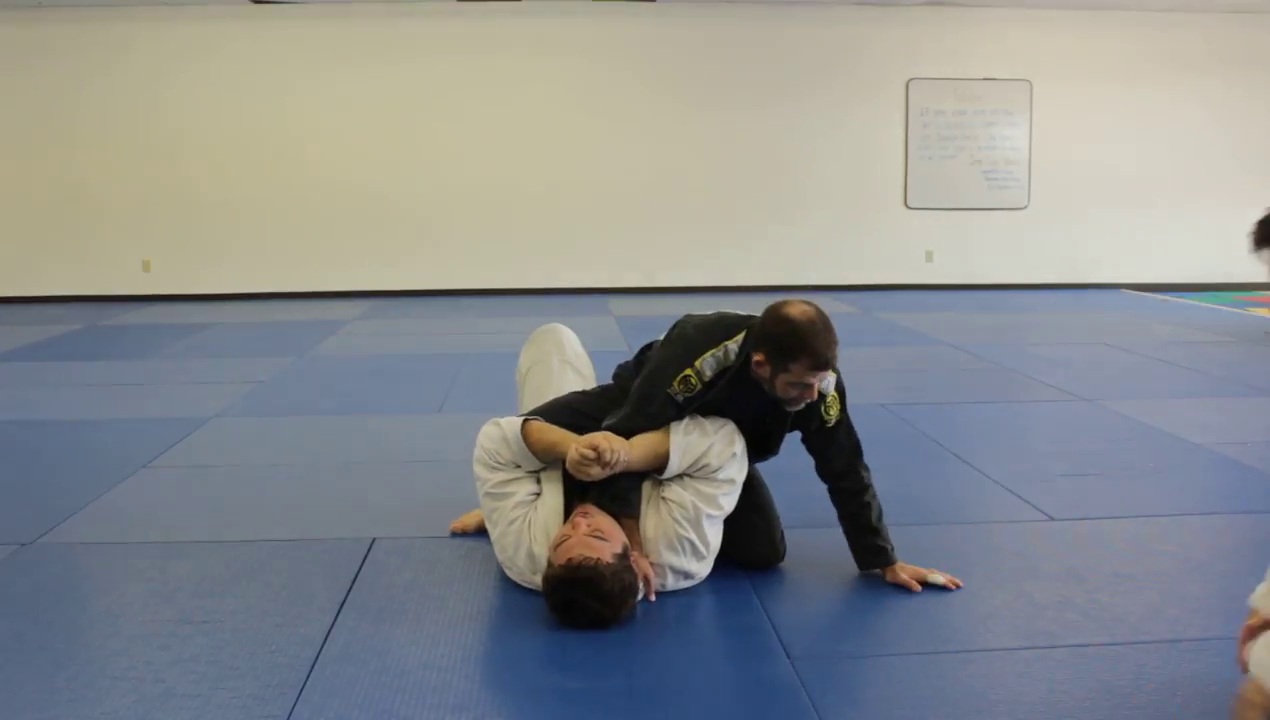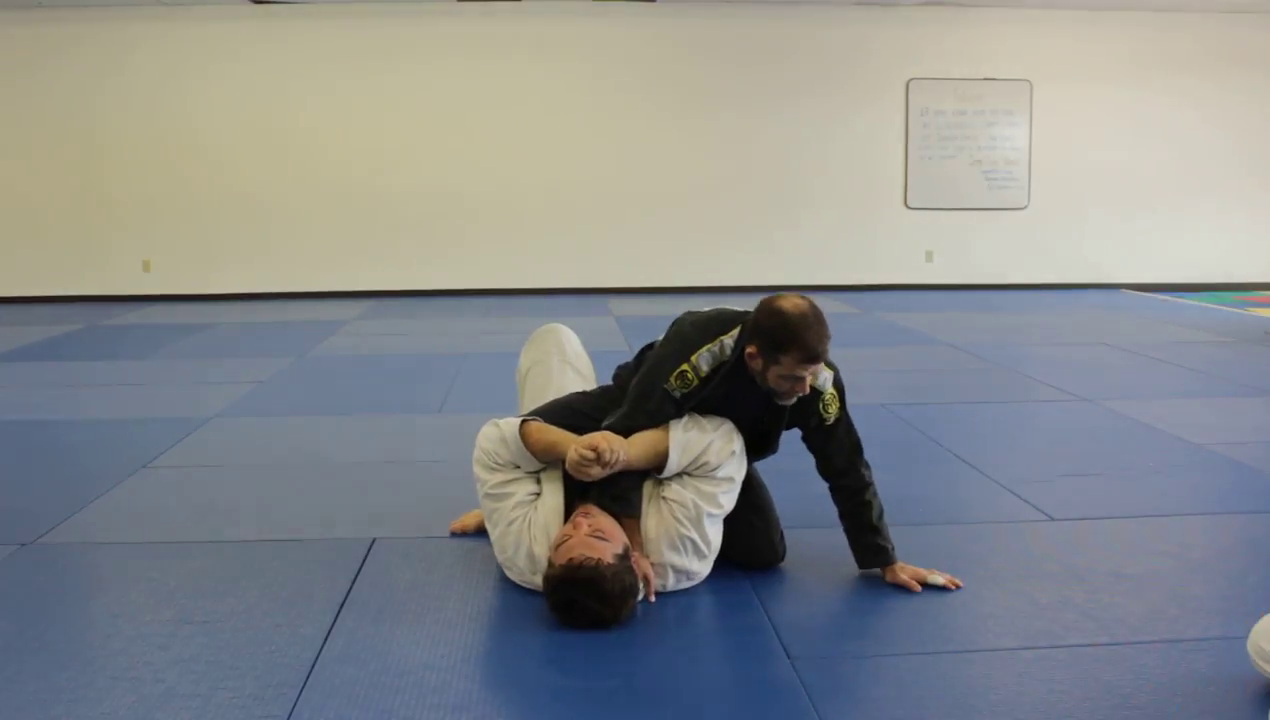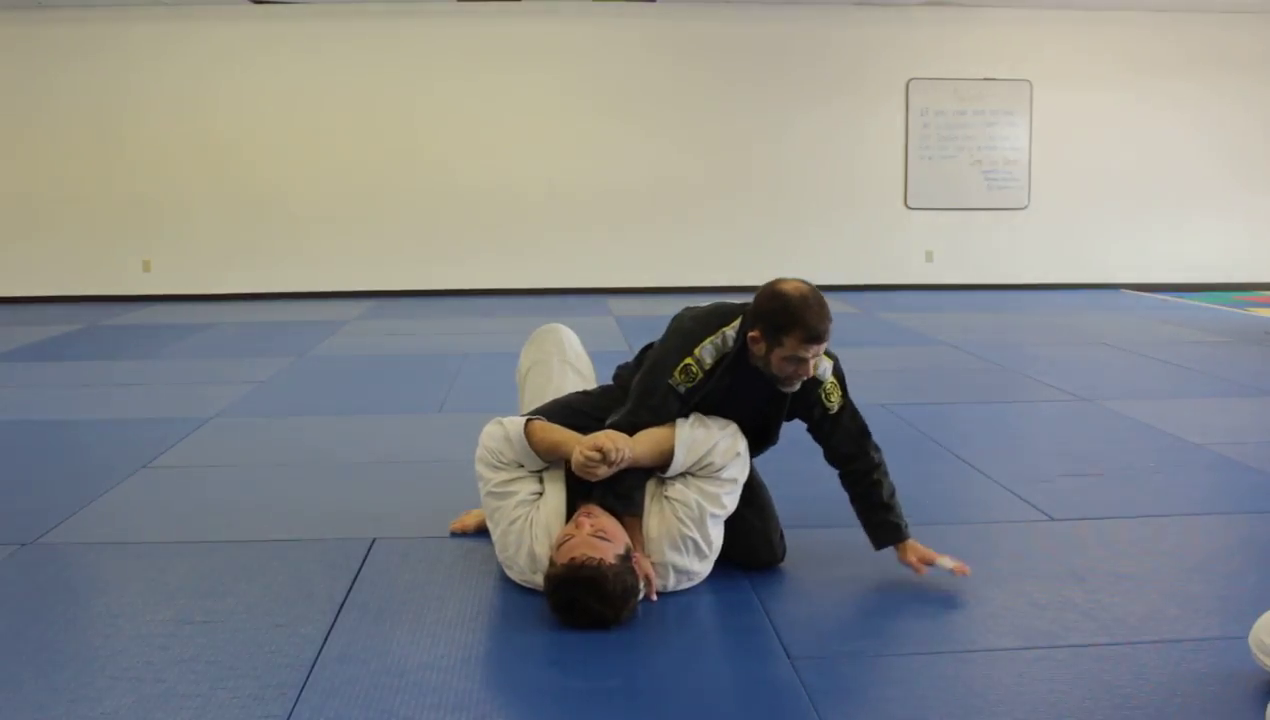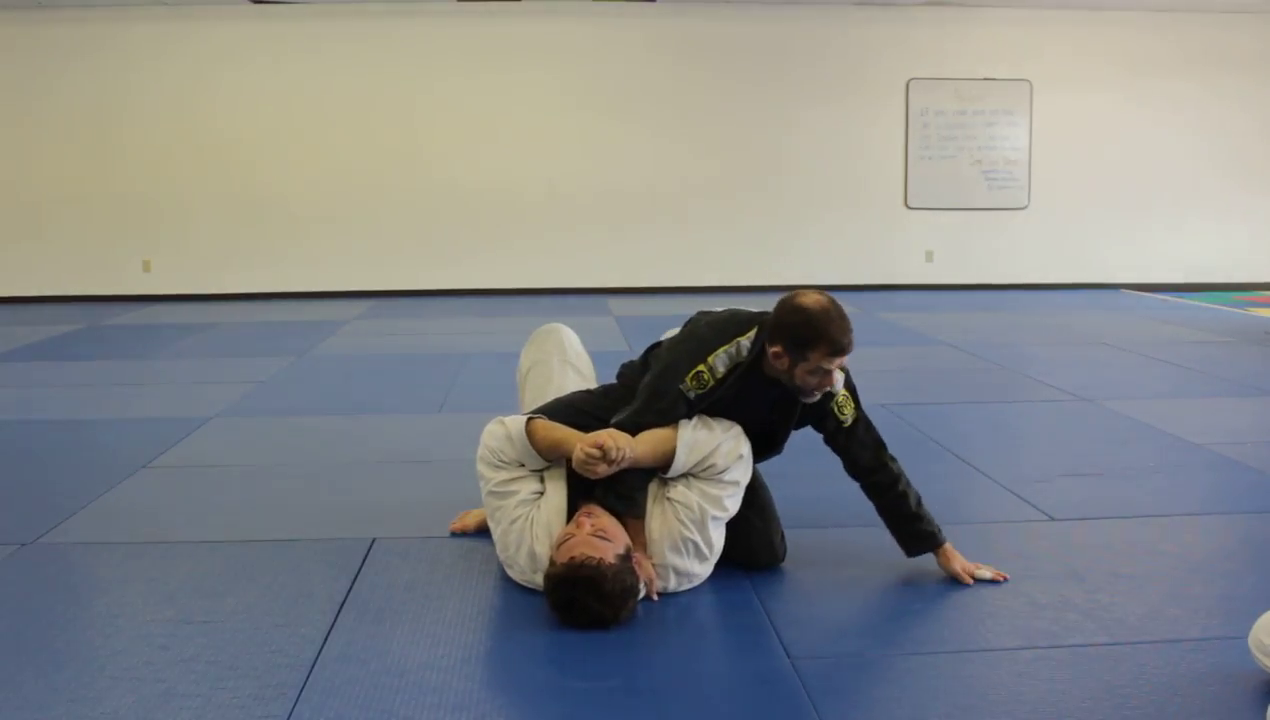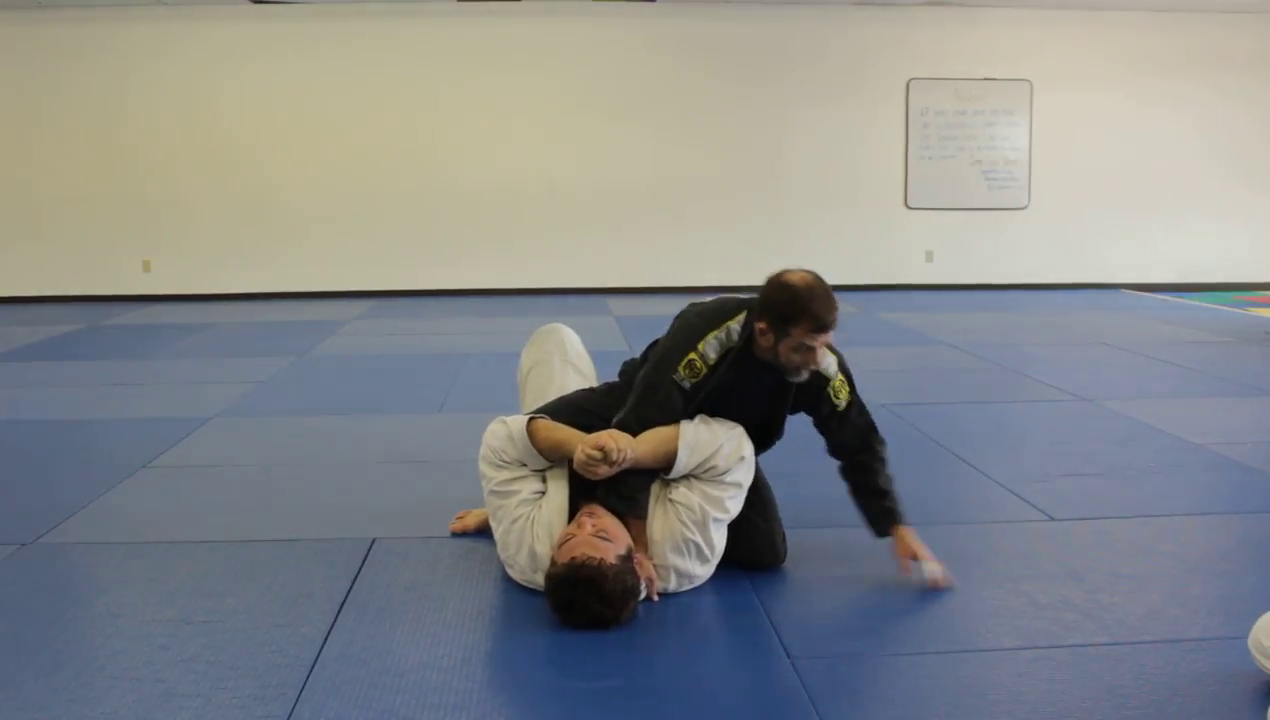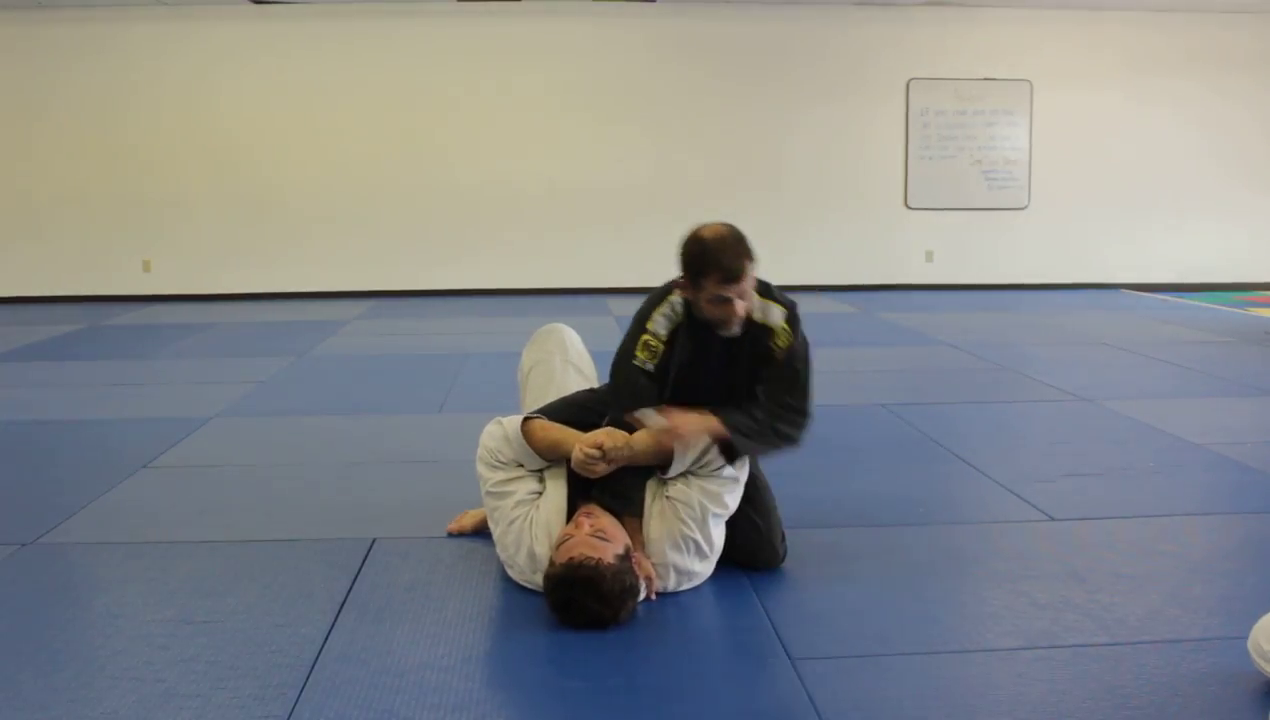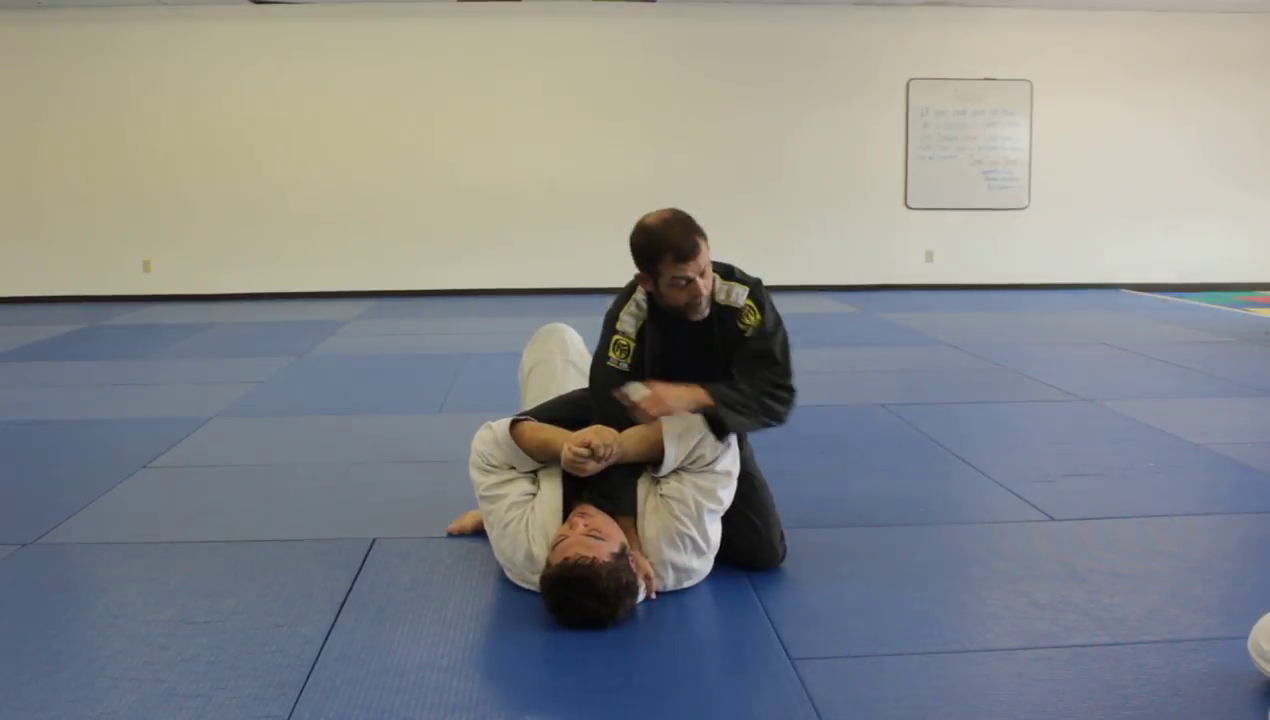
dt=0.3s
person 1, frame 1
left shoulder: (818, 384)
right shoulder: (696, 351)
left elbow: (846, 474)
right elbow: (627, 443)
left wrist: (886, 561)
right hip: (640, 412)
left knee: (763, 552)
person 1, frame 2
left shoulder: (818, 382)
right shoulder: (693, 349)
left elbow: (847, 471)
right elbow: (627, 442)
left wrist: (886, 561)
right hip: (642, 412)
left knee: (763, 553)
person 1, frame 3
left shoulder: (816, 372)
right shoulder: (695, 342)
left elbow: (855, 454)
right elbow: (632, 440)
left wrist: (901, 539)
right hip: (636, 418)
left knee: (762, 552)
person 1, frame 4
left shoulder: (827, 382)
right shoulder: (707, 347)
left elbow: (874, 464)
right elbow: (637, 439)
left wrist: (938, 547)
right hip: (646, 414)
left knee: (763, 552)
person 1, frame 5
left shoulder: (822, 367)
right shoulder: (700, 336)
left elbow: (858, 448)
right elbow: (636, 434)
left wrist: (897, 528)
left knee: (764, 554)
person 1, frame 6
left shoulder: (776, 318)
right shoulder: (658, 319)
left elbow: (788, 417)
right elbow: (626, 427)
left wrist: (709, 424)
left hip: (719, 443)
right hip: (649, 420)
left knee: (764, 552)
person 1, frame 7
left shoulder: (743, 298)
right shoulder: (628, 320)
left elbow: (775, 395)
right elbow: (615, 431)
left wrist: (694, 396)
left hip: (714, 437)
left knee: (763, 552)
person 2, frame 1
left shoulder: (523, 551)
right shoulder: (680, 556)
left elbow: (495, 441)
right elbow: (723, 441)
left wrist: (572, 446)
right wrist: (623, 458)
left knee: (553, 337)
person 2, frame 2
left shoulder: (524, 553)
right shoulder: (682, 555)
left elbow: (495, 441)
right elbow: (720, 440)
left wrist: (572, 447)
right wrist: (623, 456)
left knee: (553, 338)
person 2, frame 3
left shoulder: (524, 549)
right shoulder: (681, 556)
left elbow: (497, 441)
right elbow: (725, 442)
left wrist: (576, 447)
right wrist: (629, 454)
right hip: (645, 467)
left knee: (553, 337)
person 2, frame 4
left shoulder: (526, 550)
right shoulder: (681, 557)
left elbow: (498, 441)
right elbow: (728, 443)
left wrist: (577, 444)
right wrist: (629, 454)
left knee: (553, 337)
person 2, frame 5
left shoulder: (527, 552)
right shoulder: (683, 557)
left elbow: (502, 439)
right elbow: (730, 444)
left wrist: (579, 445)
right wrist: (632, 454)
left knee: (554, 337)
person 2, frame 6
left shoulder: (526, 550)
right shoulder: (682, 558)
left elbow: (498, 442)
left wrist: (576, 444)
right wrist: (627, 452)
right hip: (647, 471)
left knee: (556, 338)
person 2, frame 7
left shoulder: (524, 551)
right shoulder: (681, 554)
left elbow: (490, 443)
right elbow: (713, 437)
left wrist: (566, 443)
right wrist: (617, 449)
right hip: (642, 464)
left knee: (556, 338)
